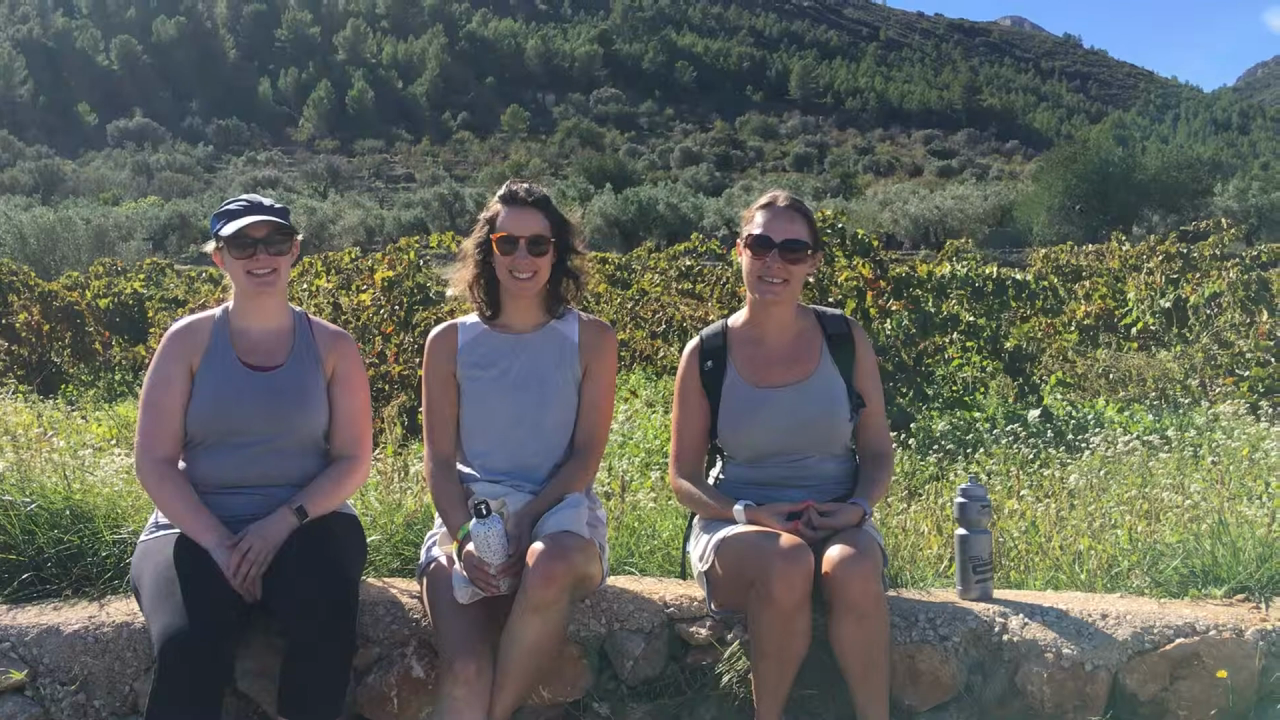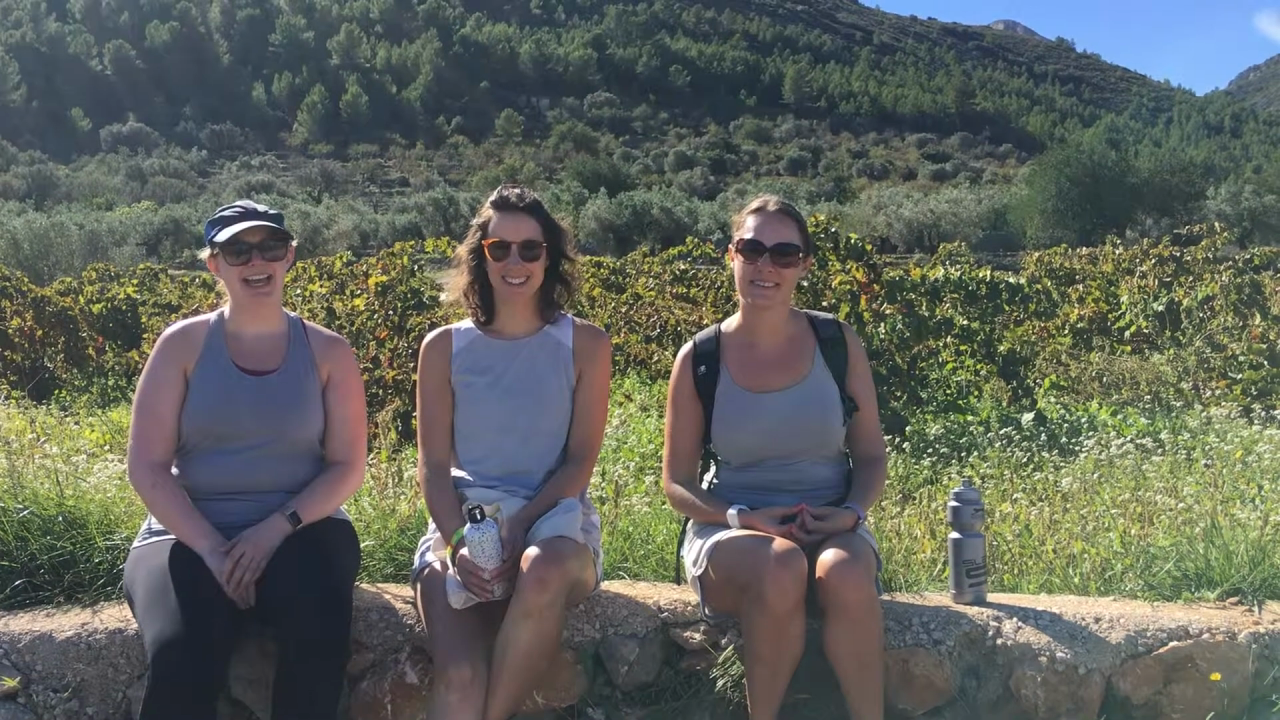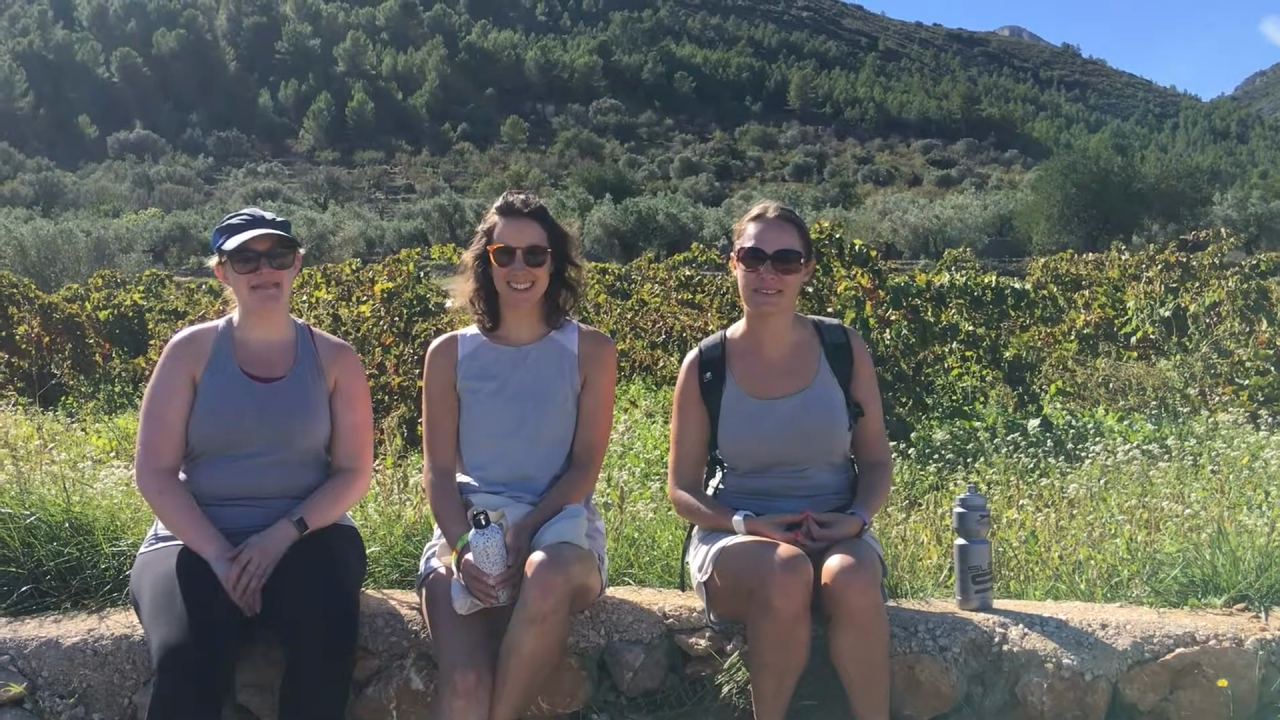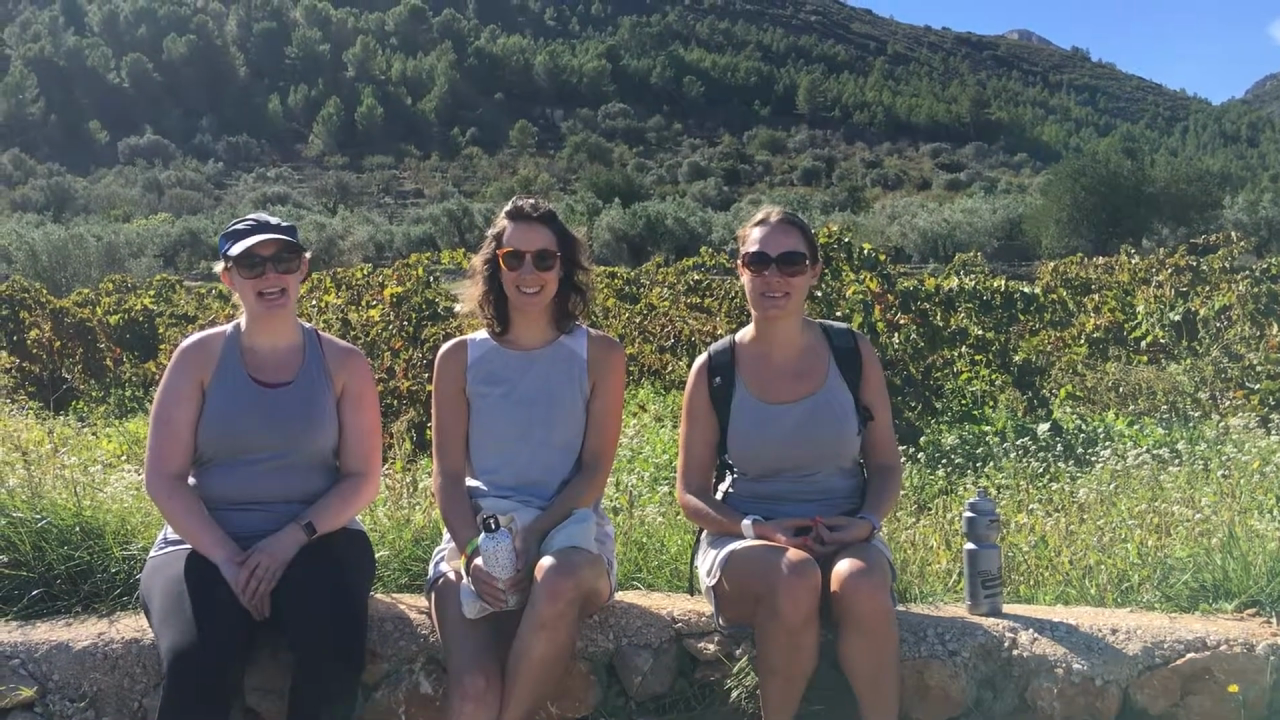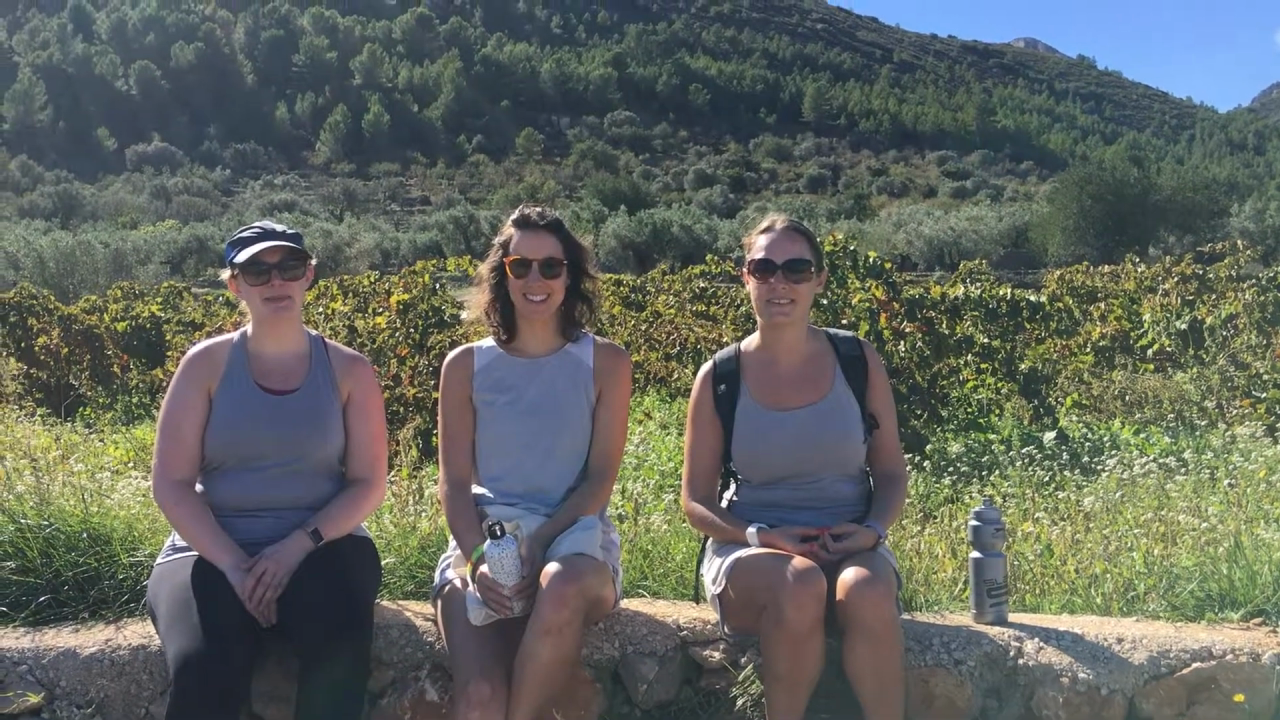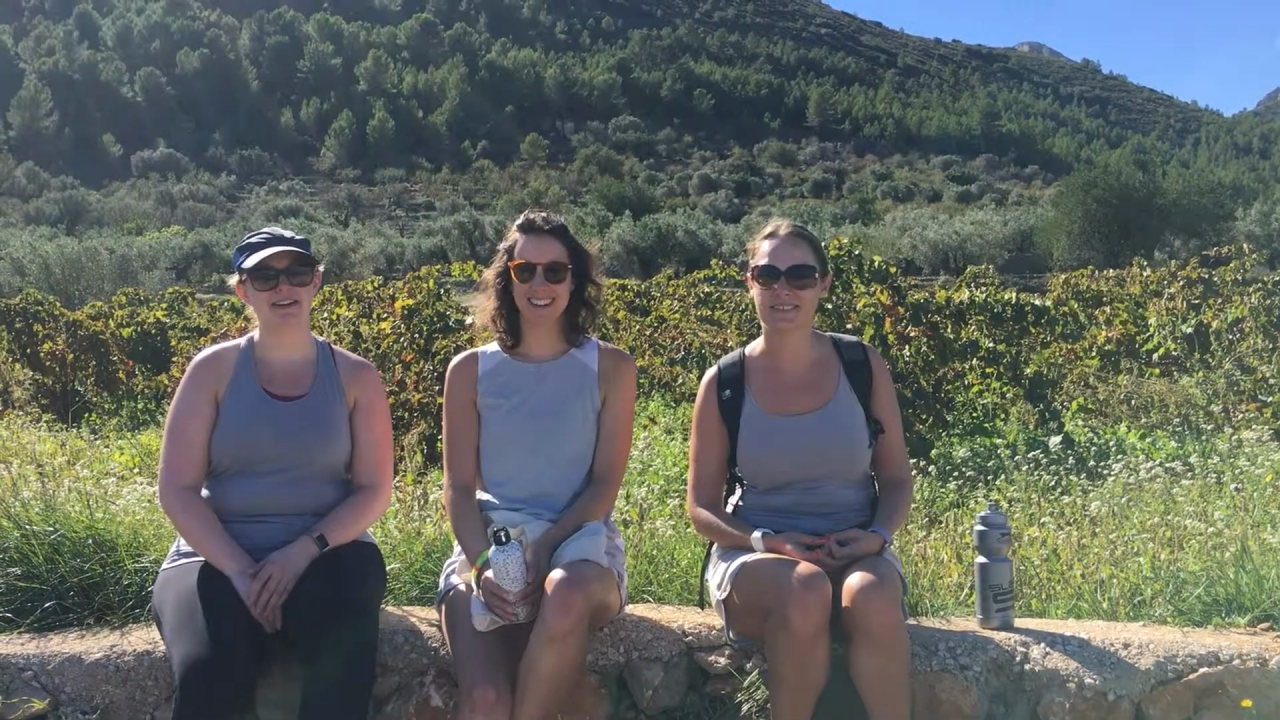
dt=0.7s
person 1, frame 1
left shoulder: (591, 339)
right shoulder: (449, 342)
left elbow: (587, 455)
right elbow: (439, 461)
left wrist: (525, 522)
right wrist: (465, 537)
left hip: (560, 510)
right hip: (469, 515)
left knee: (549, 567)
right knee: (465, 672)
person 1, frame 2
left shoulder: (585, 345)
right shoulder: (444, 348)
left elbow: (581, 460)
right elbow: (433, 466)
left wrist: (520, 526)
right wrist: (458, 542)
left hip: (553, 516)
right hip: (464, 520)
left knee: (543, 572)
right knee: (459, 676)
person 1, frame 3
left shoulder: (591, 350)
right shoulder: (449, 353)
left elbow: (585, 465)
right elbow: (439, 471)
left wrist: (523, 533)
right wrist: (463, 548)
left hip: (559, 522)
right hip: (469, 527)
left knee: (548, 576)
person 1, frame 4
left shoulder: (600, 355)
right shoulder: (459, 358)
left elbow: (594, 470)
right elbow: (448, 476)
left wrist: (533, 537)
right wrist: (472, 552)
left hip: (568, 528)
right hip: (478, 532)
left knee: (557, 581)
person 1, frame 5
left shoulder: (606, 363)
right shoulder: (465, 365)
left elbow: (600, 478)
right elbow: (454, 484)
left wrist: (538, 544)
right wrist: (478, 559)
left hip: (574, 535)
right hip: (485, 540)
left knee: (561, 589)
person 1, frame 6
left shoulder: (611, 368)
right shoulder: (470, 370)
left elbow: (606, 483)
right elbow: (458, 488)
left wrist: (545, 549)
right wrist: (483, 564)
left hip: (579, 540)
right hip: (490, 543)
left knee: (568, 596)
person 2, frame 1
left shoulder: (846, 339)
right shoulder: (705, 354)
left elbow: (877, 451)
right elbow: (684, 477)
left wrist: (858, 507)
right wrist: (749, 512)
left hip: (836, 522)
right hip: (737, 525)
left knee: (852, 568)
right knee: (787, 562)
person 2, frame 2
left shoulder: (839, 343)
right shoulder: (698, 359)
left elbow: (871, 456)
right elbow: (677, 483)
left wrist: (852, 511)
right wrist: (741, 518)
left hip: (830, 527)
right hip: (730, 531)
left knee: (846, 574)
right knee: (779, 567)
person 2, frame 3
left shoulder: (845, 349)
right shoulder: (704, 366)
left elbow: (876, 462)
right elbow: (683, 490)
left wrist: (857, 519)
right wrist: (748, 524)
left hip: (836, 533)
right hip: (736, 538)
left knee: (852, 580)
right knee: (785, 573)
person 2, frame 4
left shoulder: (854, 354)
right shoulder: (713, 371)
left elbow: (885, 466)
right elbow: (691, 495)
left wrist: (866, 522)
right wrist: (758, 529)
left hip: (845, 539)
right hip: (745, 543)
left knee: (861, 584)
right knee: (793, 576)
person 2, frame 5
left shoulder: (859, 361)
right shoulder: (718, 379)
left elbow: (891, 474)
right elbow: (697, 502)
left wrist: (872, 530)
right wrist: (761, 537)
left hip: (850, 548)
right hip: (749, 550)
left knee: (867, 592)
right knee: (799, 585)
person 2, frame 6
left shoulder: (863, 366)
right shoulder: (723, 384)
left elbow: (897, 479)
right elbow: (702, 507)
left wrist: (877, 536)
right wrist: (766, 542)
left hip: (855, 552)
right hip: (754, 558)
left knee: (873, 597)
right knee: (804, 590)
person 3, frame 1
left shoulder: (332, 346)
right shoulder: (188, 340)
left elbow: (353, 460)
right elbow: (154, 463)
left wrist: (283, 521)
right wrist: (217, 542)
left hip: (307, 523)
right hip: (195, 528)
left knee: (325, 629)
right knee: (187, 649)
person 3, frame 2
left shoulder: (327, 351)
right shoulder: (182, 344)
left elbow: (347, 466)
right elbow: (147, 467)
left wrist: (277, 528)
right wrist: (210, 549)
left hip: (300, 529)
right hip: (189, 534)
left knee: (319, 638)
right knee: (181, 657)
person 3, frame 3
left shoulder: (334, 358)
right shoulder: (190, 350)
left elbow: (354, 472)
right elbow: (154, 472)
left wrist: (283, 535)
right wrist: (218, 555)
left hip: (307, 535)
right hip: (195, 540)
left knee: (326, 646)
right knee: (186, 663)
person 3, frame 4
left shoulder: (343, 362)
right shoulder: (199, 356)
left elbow: (362, 477)
right elbow: (164, 477)
left wrist: (293, 538)
right wrist: (226, 559)
left hip: (315, 540)
right hip: (206, 544)
left knee: (334, 652)
right knee: (196, 666)
person 3, frame 5
left shoulder: (349, 369)
right shoulder: (206, 363)
left elbow: (368, 483)
right elbow: (171, 485)
left wrist: (299, 545)
right wrist: (233, 564)
left hip: (322, 546)
right hip: (212, 551)
left knee: (339, 661)
right knee: (203, 674)
person 3, frame 6
left shoulder: (355, 376)
right shoulder: (213, 369)
left elbow: (374, 489)
right elbow: (177, 489)
left wrist: (304, 551)
right wrist: (239, 571)
left hip: (327, 552)
right hip: (218, 556)
left knee: (343, 669)
right knee: (208, 678)
